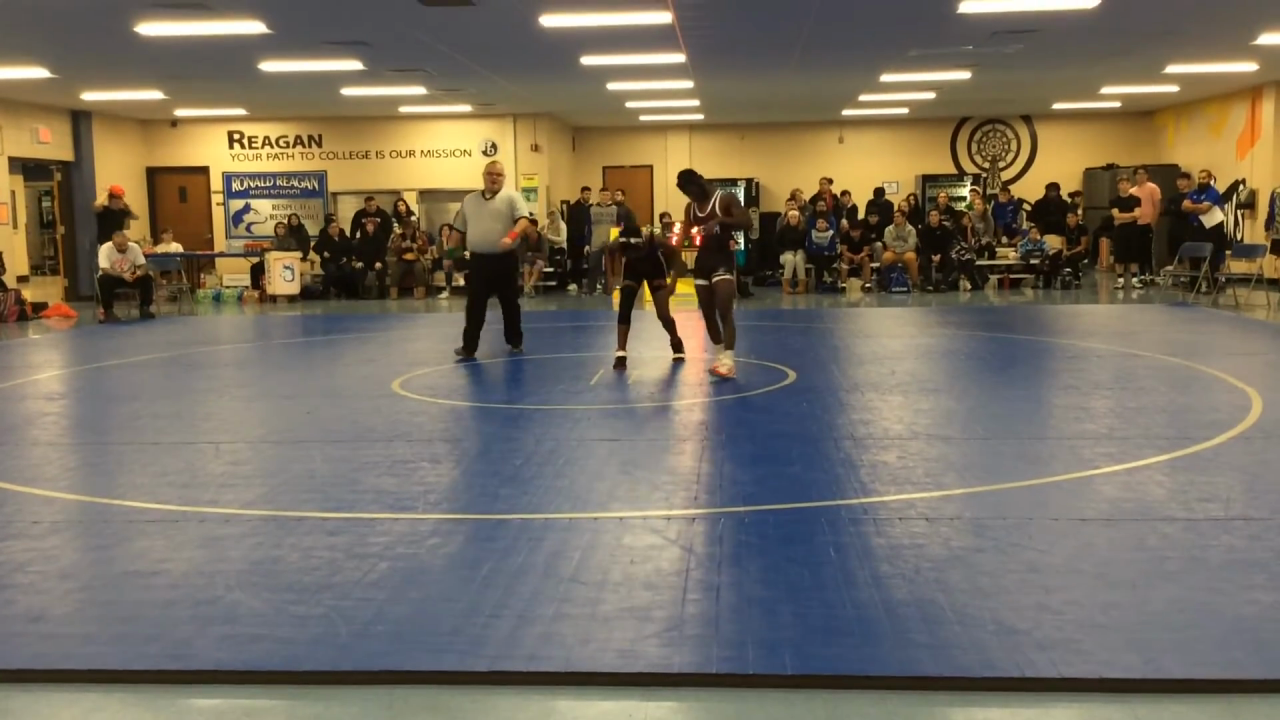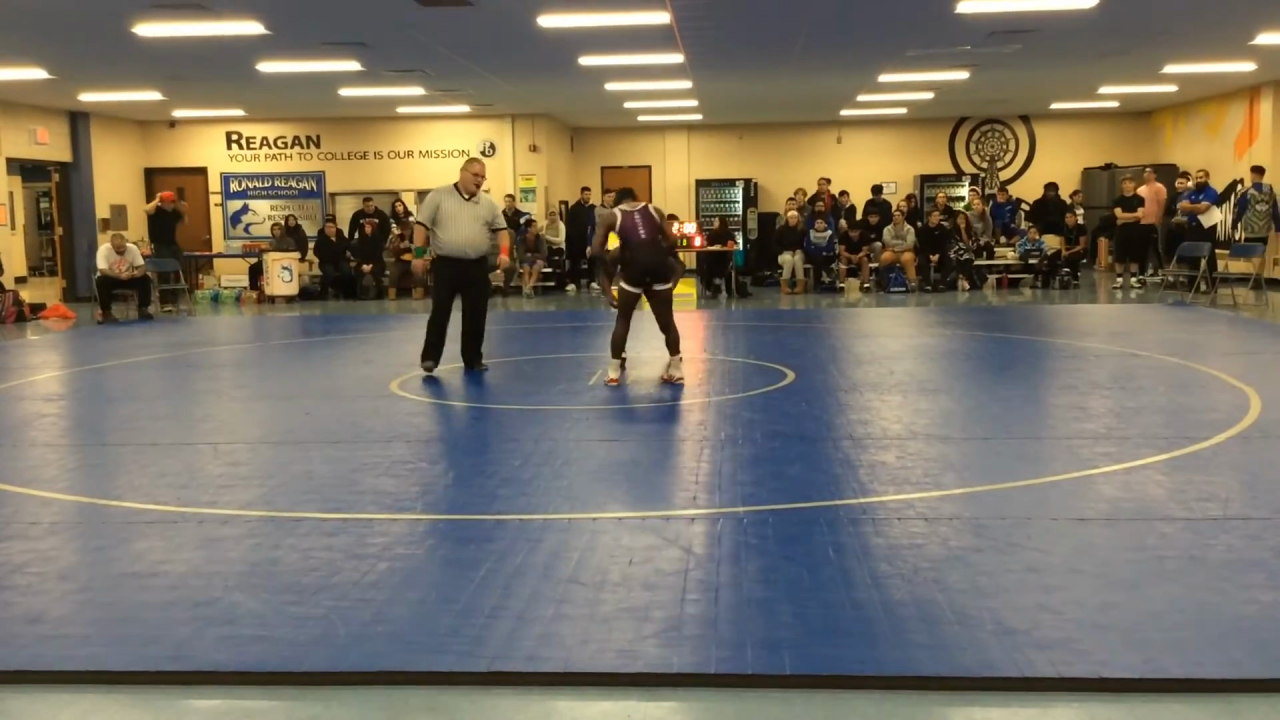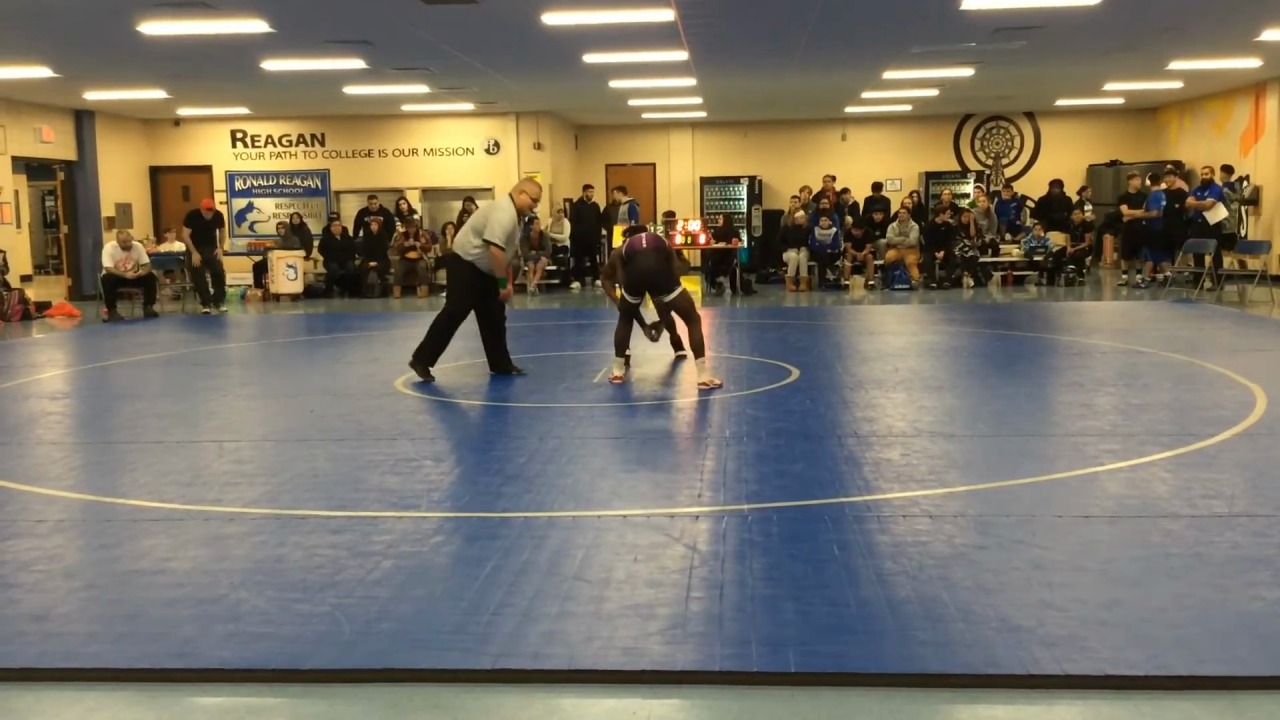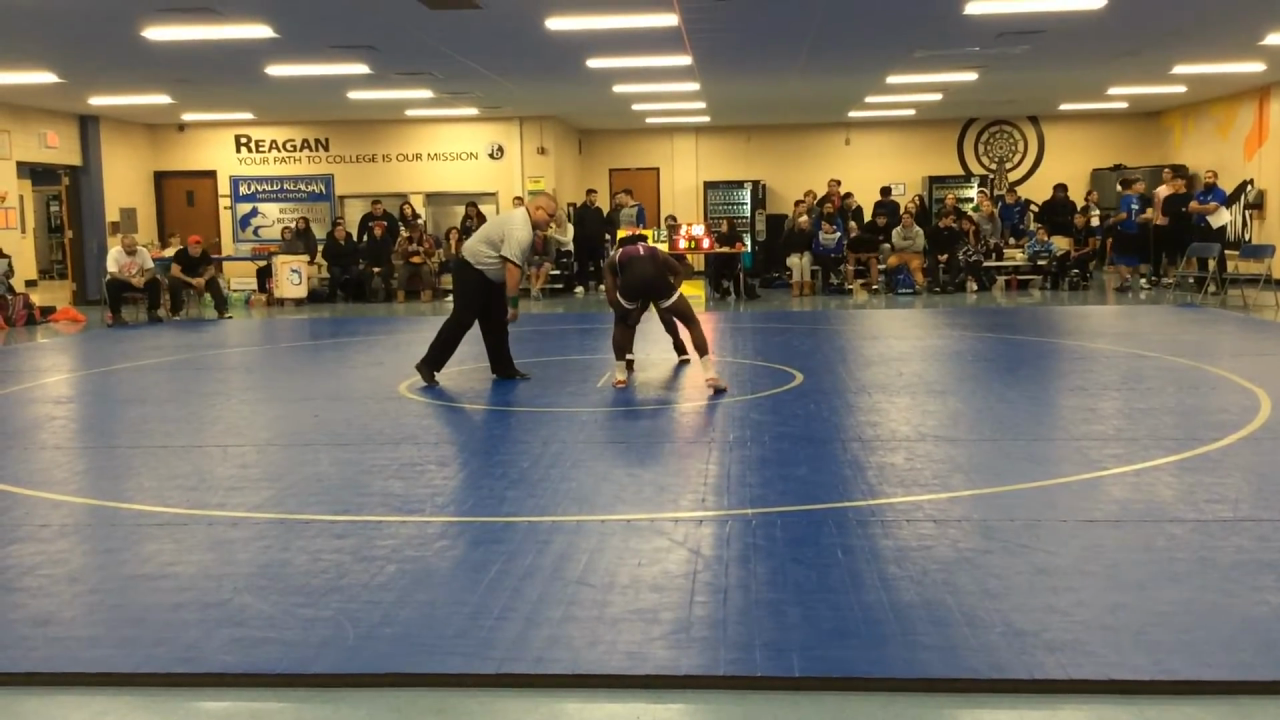
dt=1s
person 1, frame 1
left shoulder: (512, 197)
right shoulder: (469, 200)
left elbow: (523, 220)
right elbow: (458, 229)
left wrist: (511, 237)
left hip: (504, 259)
right hip: (478, 260)
left knee: (509, 302)
right knee: (475, 304)
left ankle: (515, 341)
right ankle: (468, 347)
person 1, frame 2
left shoulder: (488, 202)
right shoulder: (439, 196)
left elbow: (501, 229)
right elbow: (423, 225)
left wrist: (503, 252)
left hip: (477, 266)
right hip: (446, 264)
left knee: (475, 315)
right knee: (440, 311)
left ankle: (473, 360)
right ankle: (430, 357)
person 1, frame 3
left shoulder: (515, 214)
right shoulder: (504, 212)
left elbow: (507, 252)
right elbow: (496, 250)
left wrist: (507, 281)
right wrist: (504, 284)
left hip: (484, 271)
right hip: (466, 267)
left knee: (494, 318)
right knee: (453, 314)
left ankle: (501, 365)
right ankle: (421, 360)
person 1, frame 4
left shoulder: (522, 221)
right shoulder: (520, 229)
left elbow: (512, 265)
right elbow: (512, 268)
left wrist: (506, 294)
right wrist: (514, 304)
left hip: (488, 274)
right hip: (471, 271)
left knee: (497, 321)
right knee: (461, 320)
left ankle: (504, 369)
right ankle: (428, 365)
person 2, frame 1
left shoulder: (725, 199)
right shoulder: (691, 207)
left elbow: (747, 222)
right elbow: (688, 232)
left wrist: (721, 221)
left hip: (722, 260)
right hip: (702, 260)
left knee: (724, 311)
right knee: (708, 314)
left ankle: (728, 362)
right ankle: (720, 355)
person 2, frame 2
left shoulder: (611, 215)
right shoulder: (654, 210)
left elbow: (596, 250)
right elbow: (672, 241)
left hip: (634, 260)
right hip: (658, 259)
left knee: (623, 319)
right knee: (666, 320)
left ankle: (614, 373)
right ankle: (675, 371)
person 2, frame 3
left shoulder: (621, 250)
right shoulder: (663, 242)
left elbow: (625, 286)
right elbow: (673, 277)
left wrist: (643, 324)
right wrist: (663, 320)
left hip: (635, 272)
right hip: (660, 270)
left knee: (625, 319)
right knee: (693, 320)
left ankle: (617, 372)
right ankle: (704, 377)
person 2, frame 4
left shoulder: (615, 258)
right shoulder: (655, 252)
left elbow: (611, 297)
left hip: (631, 279)
right hip: (657, 276)
left knee: (621, 324)
right knee: (692, 323)
left ankle: (621, 376)
right ankle: (710, 375)
